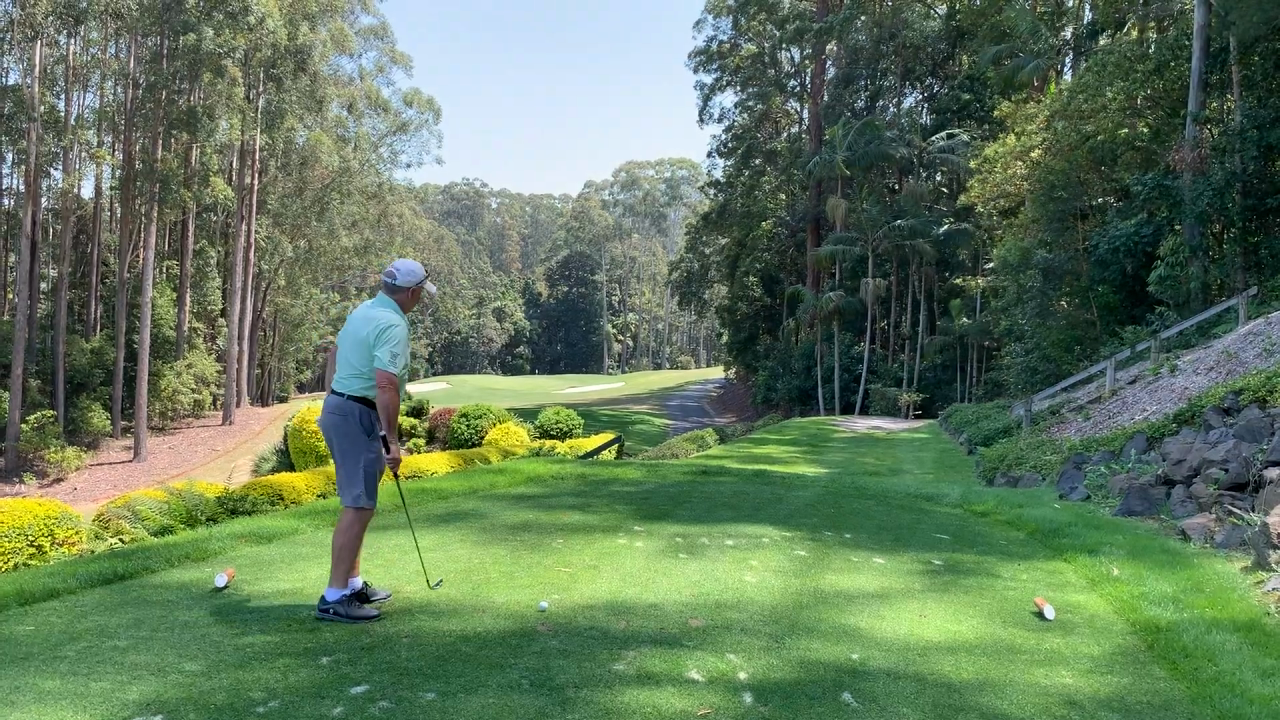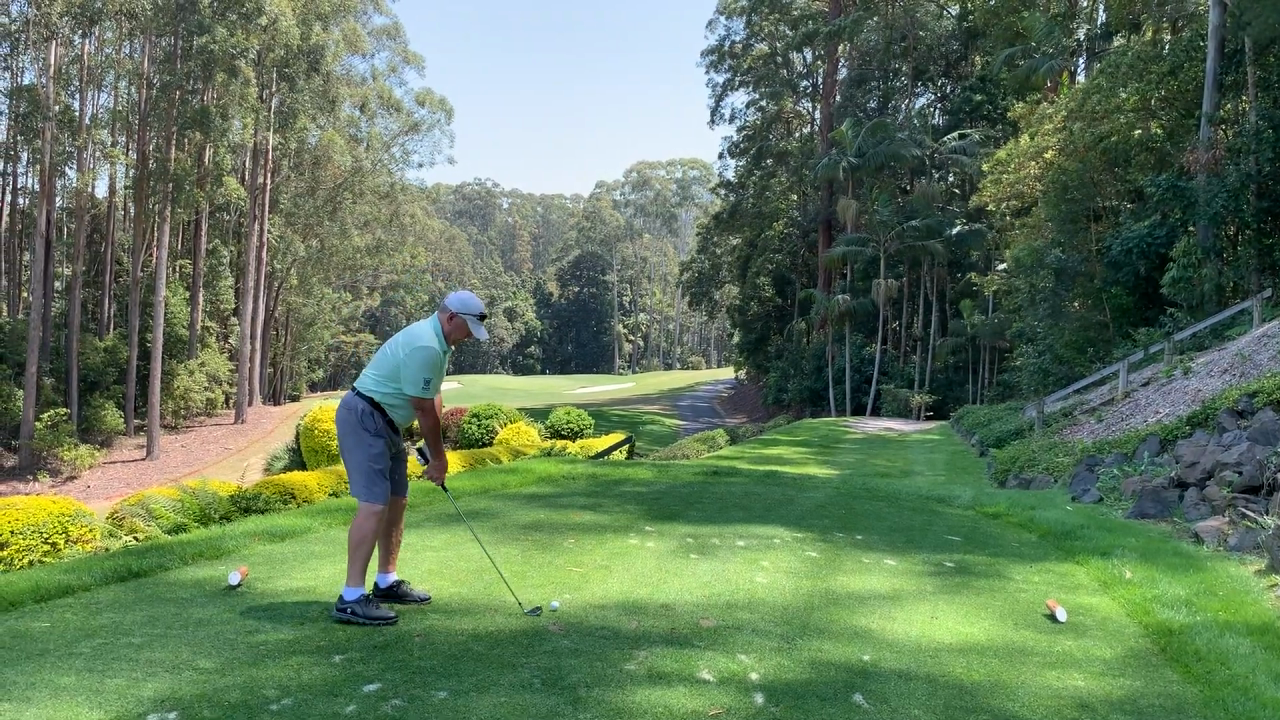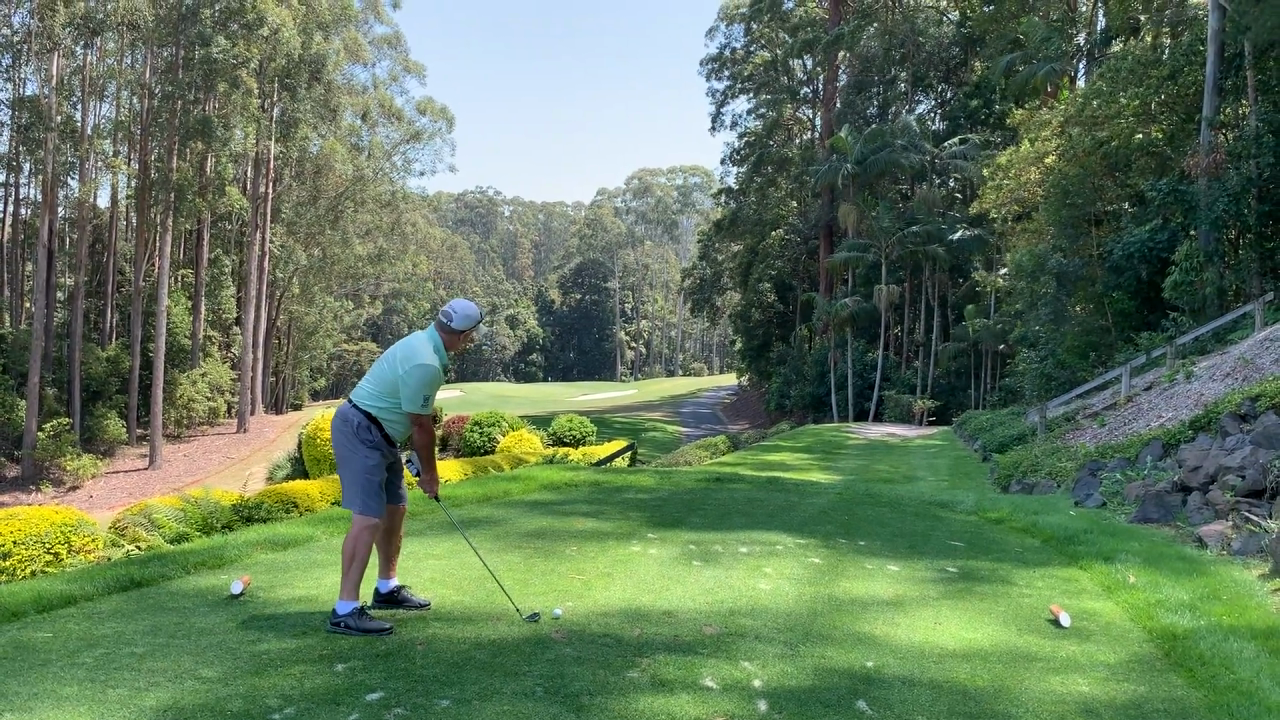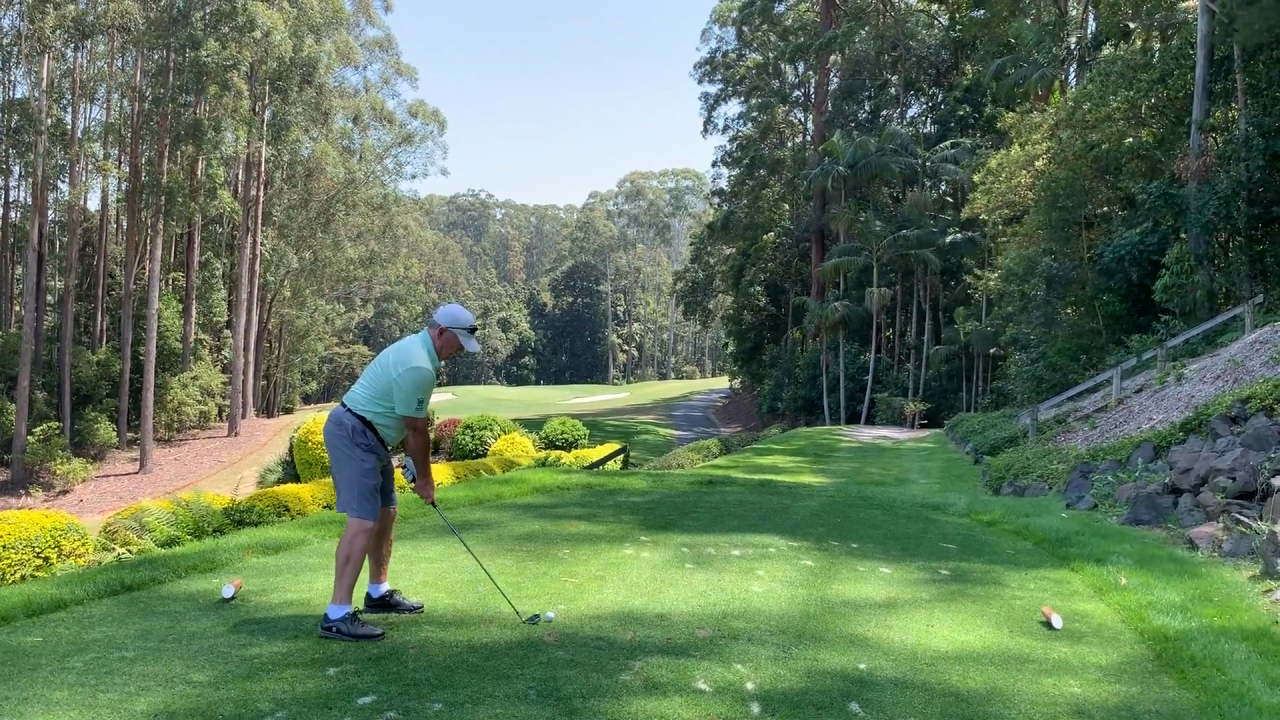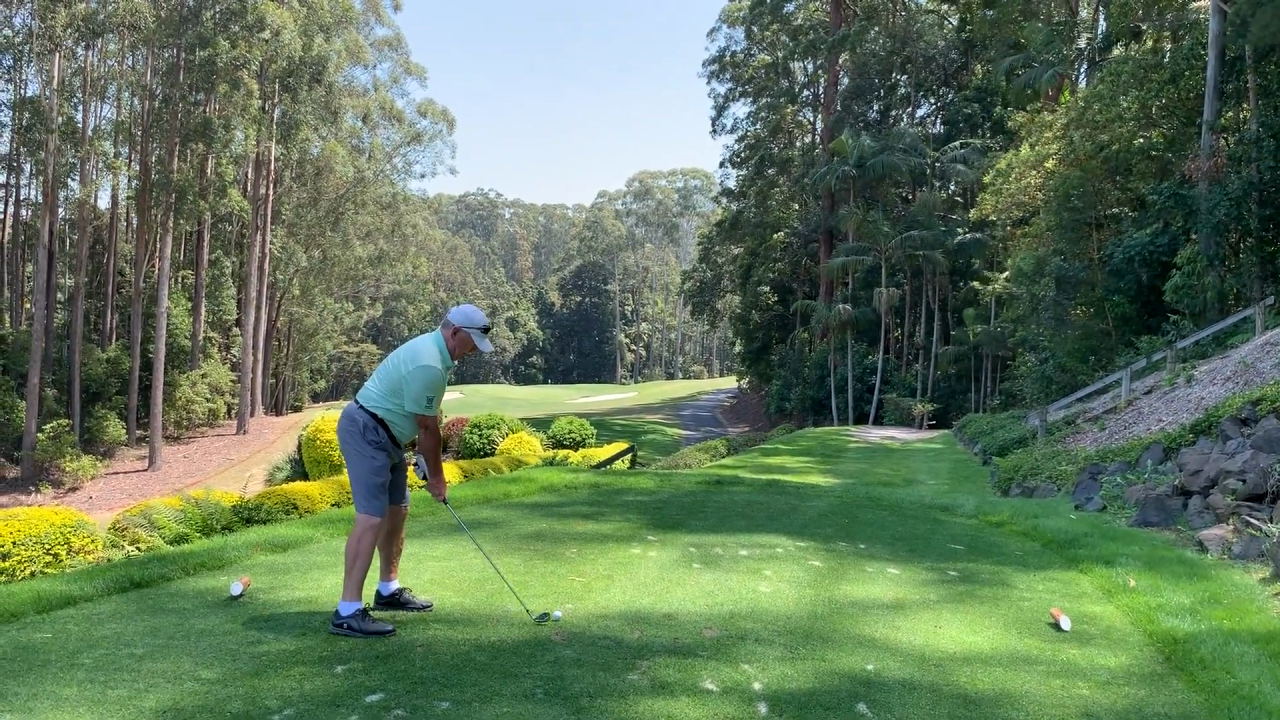
dt=1s
person 1, frame 1
left shoulder: (362, 311)
right shoulder: (393, 325)
left elbow: (339, 357)
right elbow: (385, 385)
left wrist: (332, 400)
right wrist: (391, 439)
left hip: (340, 410)
right hip: (359, 417)
left knee: (358, 502)
right knee: (358, 506)
left ankle: (351, 583)
right ankle: (334, 598)
person 1, frame 2
left shoulder: (437, 340)
right shoulder: (424, 346)
left elbow: (433, 398)
right elbow: (424, 410)
left wrist: (435, 450)
right wrist: (439, 457)
left hip: (384, 422)
right hip: (364, 418)
left knee: (395, 501)
right knee: (374, 504)
left ankle: (386, 582)
right ankle: (352, 597)
person 1, frame 3
left shoulder: (425, 343)
right shoulder: (425, 364)
left elbow: (420, 420)
right elbow: (422, 425)
left wrist: (420, 459)
right wrist: (430, 473)
left hip: (378, 433)
right hip: (361, 432)
left knee: (394, 509)
right knee: (369, 517)
left ankle: (388, 587)
right ankle: (345, 610)
person 1, frame 4
left shoulder: (418, 347)
right shoulder: (418, 368)
left elbow: (412, 424)
right elbow: (417, 429)
left wrist: (412, 459)
right wrist: (425, 478)
left hip: (366, 436)
right hip: (354, 435)
left knee: (385, 513)
right knee: (363, 521)
left ankle: (379, 593)
right ankle: (337, 615)
person 1, frame 5
left shoulder: (438, 351)
right shoulder: (428, 365)
left elbow: (429, 420)
right elbow: (428, 427)
left wrist: (423, 457)
right wrist: (437, 476)
left hip: (383, 434)
right hip: (366, 432)
left knee: (396, 510)
right knee: (371, 517)
left ankle: (389, 590)
right ankle: (348, 611)
